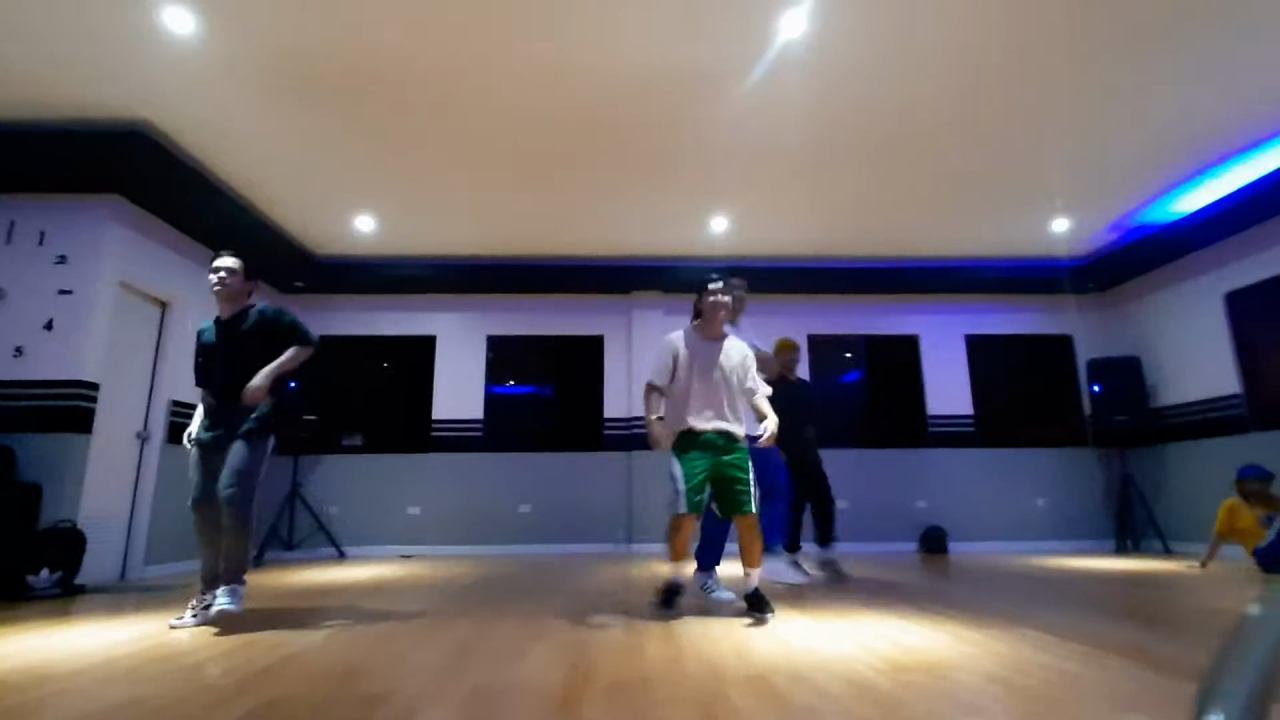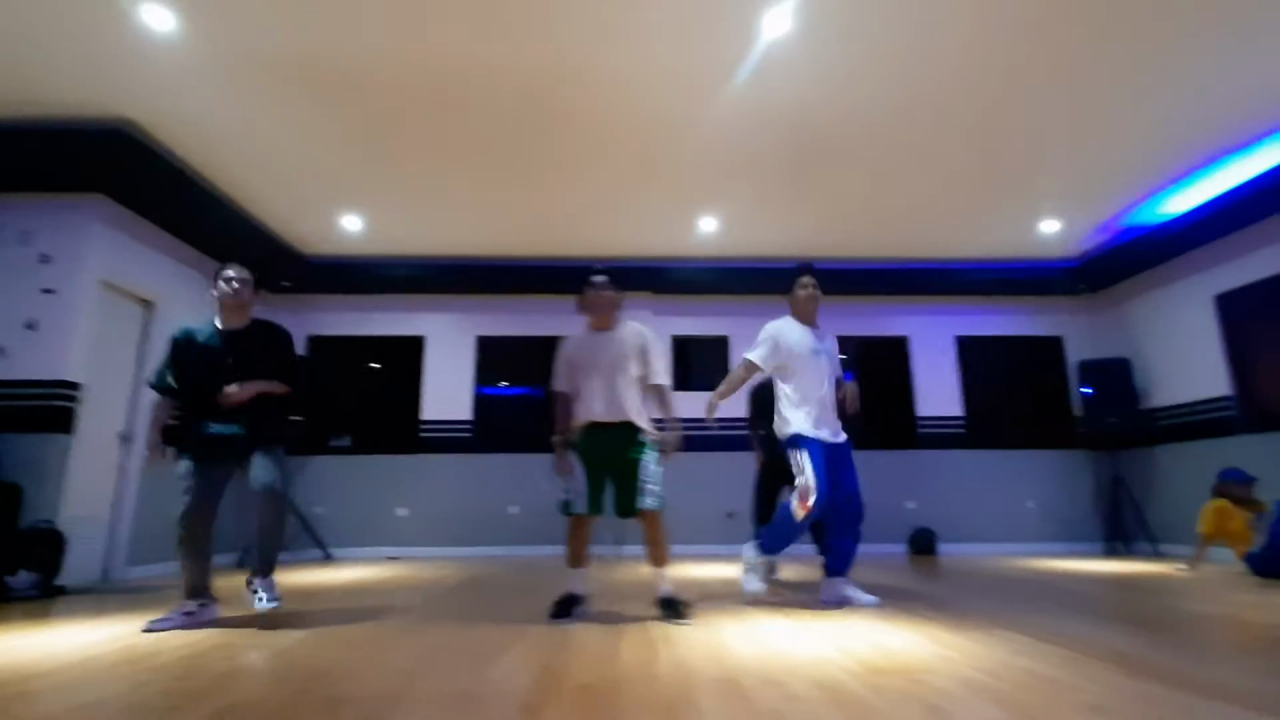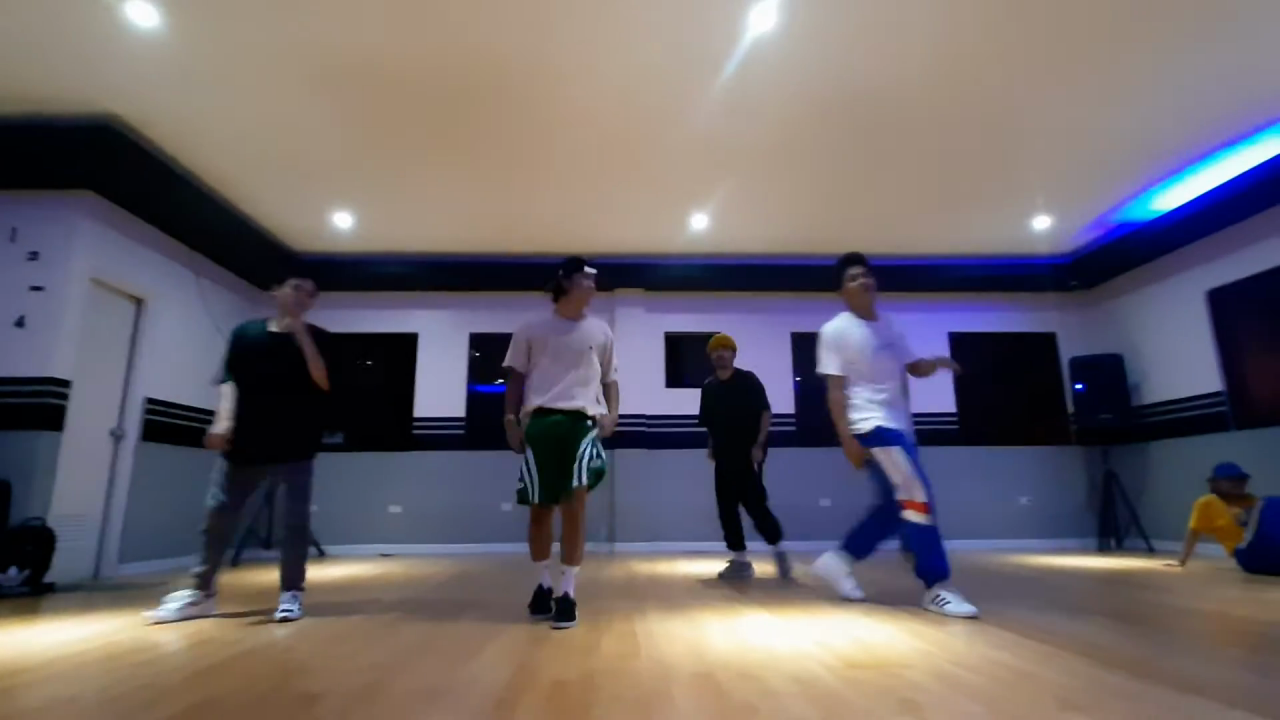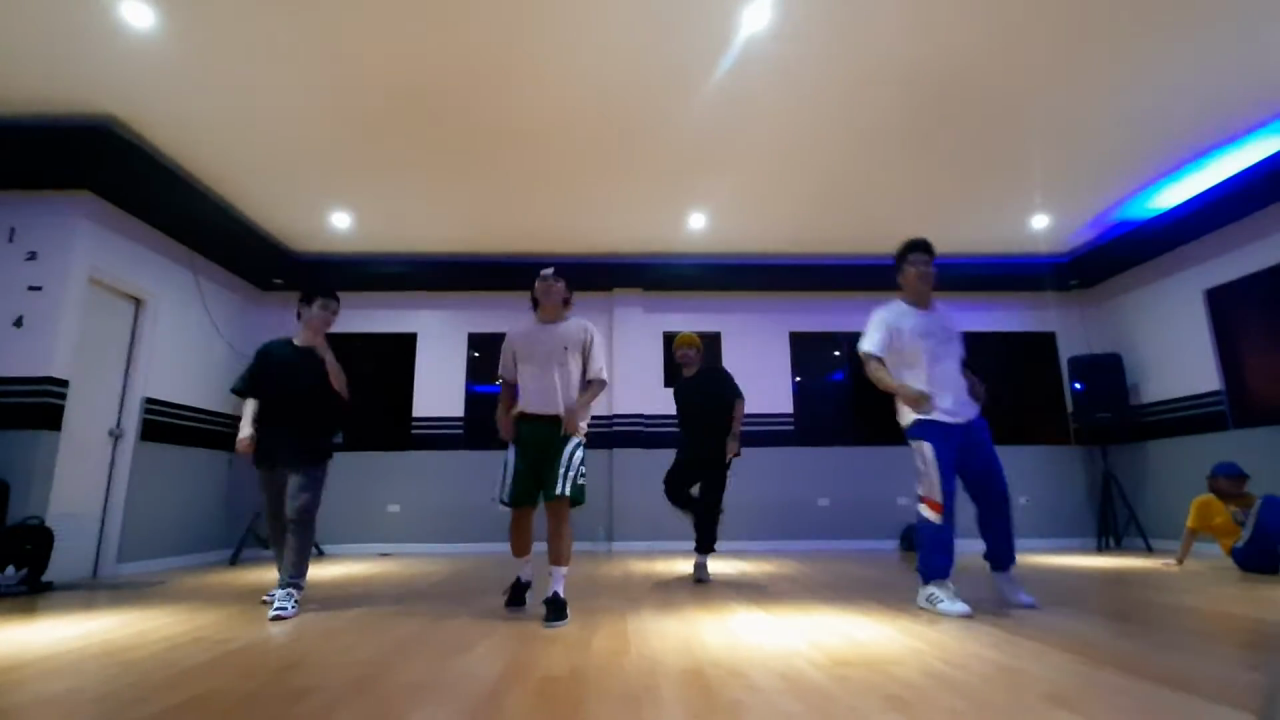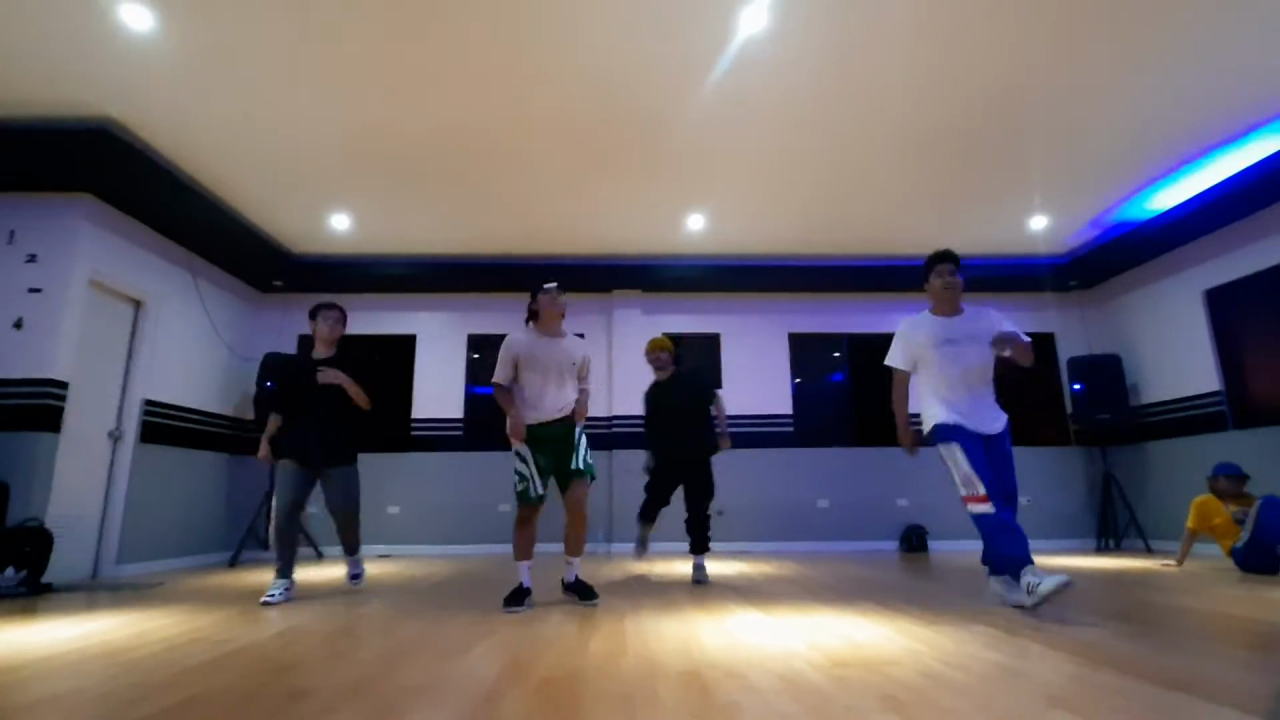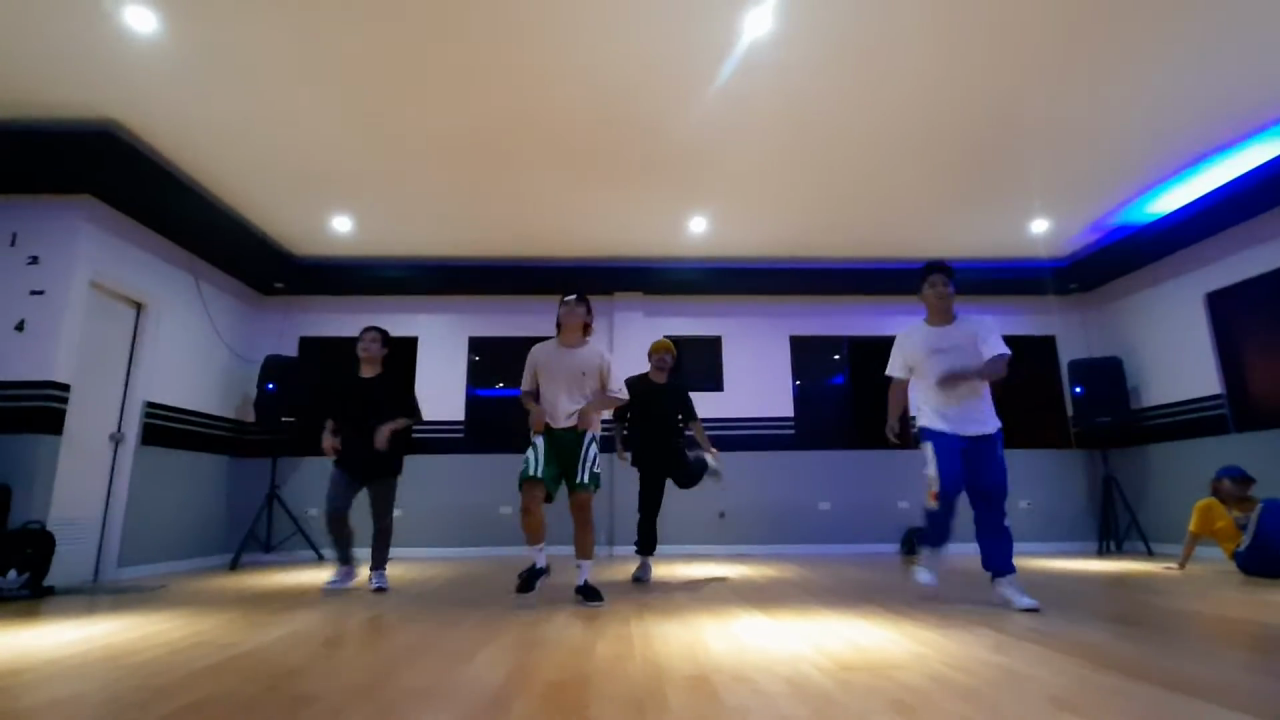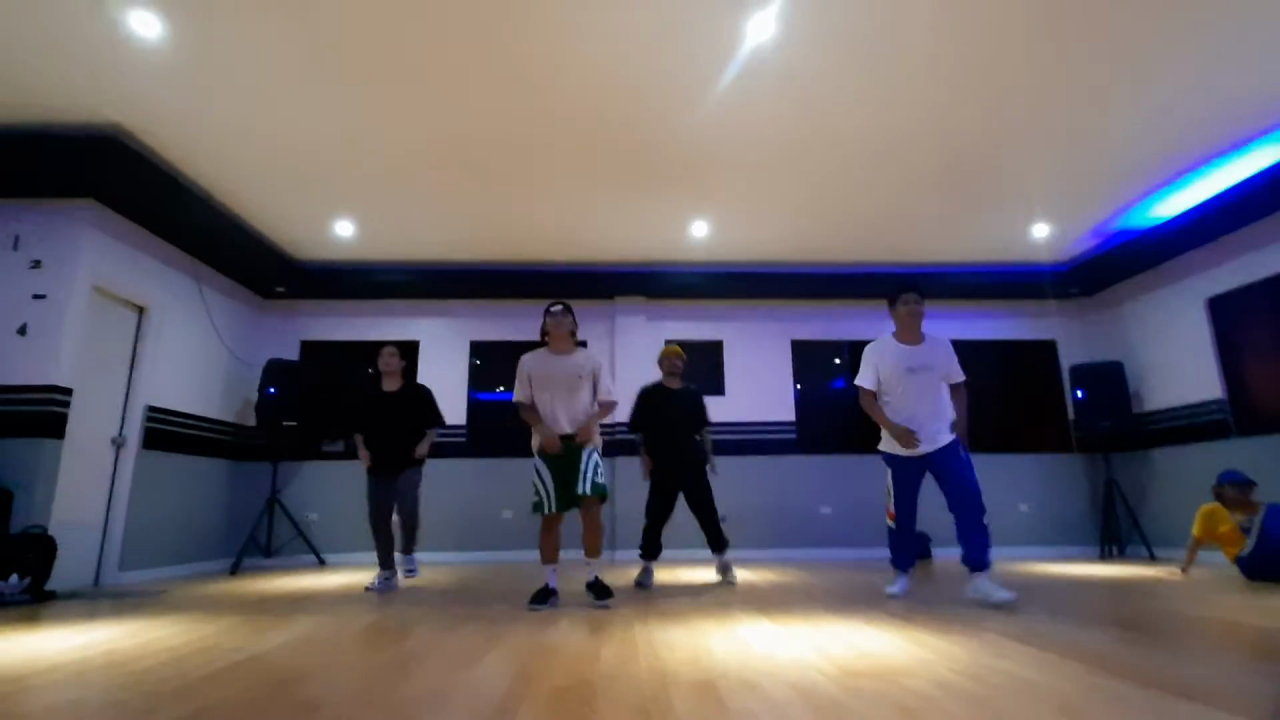
dt=0.4s
person 1, frame 1
left shoulder: (746, 331)
left elbow: (770, 366)
left wrist: (763, 360)
left hip: (752, 429)
left knee: (779, 484)
left ankle: (771, 557)
right ankle: (705, 572)
person 1, frame 2
left shoulder: (828, 337)
right shoulder: (778, 331)
right elbow: (748, 367)
left wrist: (849, 386)
right wrist: (719, 394)
left hip: (832, 432)
right hip: (800, 431)
left knee: (849, 506)
right knee: (813, 499)
left ankle: (836, 581)
right ankle: (758, 554)
person 1, frame 3
left shoulder: (888, 326)
right shoulder: (835, 331)
left elbow: (914, 367)
right elbow: (835, 389)
left wrist: (938, 363)
right wrist: (847, 438)
left hip: (898, 425)
right hip: (873, 427)
left knee: (893, 505)
right knee: (916, 499)
left ankle: (839, 560)
right ankle: (937, 587)
person 1, frame 4
left shoulder: (944, 316)
right shoulder: (887, 316)
right elbow: (872, 364)
left wrist: (972, 381)
right wrist: (902, 390)
left hip: (967, 416)
right hip: (927, 419)
left knee: (994, 492)
right knee: (937, 498)
left ankle: (1002, 574)
right ankle: (933, 585)
person 1, frame 5
left shoulder: (988, 320)
right shoulder: (911, 329)
left elbow: (1026, 357)
right elbow: (900, 380)
left wrist: (1014, 341)
right wrist: (902, 426)
left hip: (991, 421)
right hip: (948, 424)
left knee: (1004, 497)
right knee: (982, 493)
left ankle: (1002, 575)
right ankle: (1026, 573)
person 1, frame 6
left shoulder: (979, 328)
right shoulder: (907, 338)
left elbow: (1000, 367)
right elbow: (899, 385)
left wrist: (968, 373)
right wrist: (892, 421)
left hip: (983, 427)
right hip: (938, 427)
left knee: (992, 501)
right knee: (945, 486)
left ankle: (1003, 579)
right ankle: (928, 554)
person 1, frame 7
left shoulder: (941, 347)
right shoulder: (876, 351)
left elbow: (957, 387)
right elbow: (866, 398)
left wrist: (960, 422)
right wrist: (893, 429)
left hip: (944, 442)
right hip: (900, 446)
left knee: (969, 503)
right knee: (901, 515)
left ankle: (980, 577)
right ankle: (901, 574)
person 2, frame 1
left shoulder: (740, 350)
right shoulder: (675, 343)
left elbow: (756, 393)
right elbow: (654, 388)
left wrist: (770, 417)
right wrist: (653, 420)
left hip: (731, 440)
right hip: (690, 440)
left knee: (747, 517)
right knee: (684, 514)
left ankle: (753, 589)
right ankle: (676, 579)
person 2, frame 2
left shoulder: (639, 336)
right shoulder: (571, 346)
left elbow: (658, 384)
right elbow: (564, 396)
left wrist: (671, 426)
right wrist: (560, 442)
left hip: (634, 433)
right hip: (590, 434)
left knee: (649, 513)
right knee: (580, 516)
left ankle: (666, 593)
right ankle: (574, 593)
person 2, frame 3
left shoulder: (601, 332)
right shoulder: (532, 329)
left elbow: (609, 378)
right elbow: (515, 375)
left wrist: (611, 412)
right wrist: (511, 419)
left hip: (582, 422)
right hip: (540, 421)
left knee: (574, 505)
right knee: (540, 508)
left ankle: (567, 593)
right ankle: (544, 585)
person 2, frame 4
left shoulder: (584, 331)
right shoulder: (516, 337)
left elbow: (598, 379)
left wrist: (578, 406)
right wrist: (503, 413)
left hip: (565, 427)
right hip: (525, 426)
left knee: (559, 508)
right knee: (520, 510)
left ankle: (556, 593)
right ankle: (523, 577)
person 2, frame 5
left shoulder: (578, 347)
right shoulder: (516, 342)
right elbow: (500, 385)
left wrist: (583, 400)
right wrist: (513, 415)
left hip: (568, 428)
right hip: (530, 431)
left knee: (577, 504)
right knee: (528, 509)
left ankle: (572, 578)
right ankle: (524, 583)
person 2, frame 6
left shoulder: (598, 356)
right shoulder: (539, 352)
left elbow: (619, 395)
right elbow: (527, 391)
left wrist: (592, 407)
right wrist: (534, 408)
left hip: (582, 435)
right hip: (546, 433)
left knee: (582, 505)
right knee: (530, 497)
left ankle: (583, 581)
right ankle: (538, 563)
person 2, frame 7
left shoulder: (590, 360)
right shoulder: (529, 362)
left elbow: (609, 401)
right elbow: (523, 405)
left wrist: (592, 420)
right wrist: (541, 427)
left hip: (584, 443)
right hip: (548, 445)
left knee: (591, 508)
right knee: (551, 517)
left ankle: (593, 578)
right ankle: (550, 585)
person 3, frame 1
left shoulder: (266, 317)
right shoulder: (206, 334)
left elbow: (304, 345)
left wrist: (268, 374)
right wrist: (197, 420)
left hip: (252, 423)
right hip: (214, 427)
left knee: (234, 497)
right knee: (203, 505)
left ankle: (232, 583)
right ankle: (212, 591)
person 3, frame 2
left shoulder: (274, 336)
right shoulder: (189, 338)
left elbow: (289, 384)
right elbow: (168, 392)
left wrist: (256, 387)
right wrist: (154, 437)
left hip: (260, 438)
right hip: (204, 443)
left knee: (272, 492)
right knee: (191, 517)
left ankle: (262, 577)
right ankle: (198, 601)
person 3, frame 3
left shoulder: (316, 339)
right shoulder: (246, 334)
left elbow: (323, 382)
right elbow: (231, 379)
left wrist: (302, 335)
right wrist: (224, 418)
left hip: (294, 446)
right hip: (246, 442)
left knee: (295, 520)
right knee: (219, 513)
left ankle: (292, 592)
right ankle: (200, 592)
person 3, frame 4
left shoulder: (331, 356)
right shoulder: (271, 351)
left elbow: (342, 391)
right elbow: (251, 394)
left wrist: (324, 352)
right wrist: (246, 425)
left hip: (310, 451)
right hip: (270, 447)
left knee: (299, 514)
right knee: (275, 518)
left ankle: (290, 589)
right ankle: (285, 579)
person 3, frame 5
left shoulder: (349, 366)
right shoulder: (295, 366)
left elbow: (365, 404)
right elbow: (280, 408)
left wrist: (343, 380)
right wrist: (266, 439)
left hip: (337, 453)
right hip: (296, 451)
left knee: (345, 511)
right knee: (285, 511)
left ankle: (353, 558)
right ankle: (283, 579)
person 3, frame 6
left shoulder: (395, 384)
right shoulder: (346, 385)
left elbow: (409, 417)
right elbow: (333, 416)
left wrist: (390, 427)
right wrist: (328, 434)
left hip: (384, 462)
right hip: (348, 460)
left knee: (381, 519)
right knee: (334, 511)
left ankle: (378, 571)
right ankle: (345, 566)
person 3, frame 7
left shoulder: (418, 393)
right shoulder: (370, 398)
left elbow: (434, 424)
right elbow: (359, 430)
left wrist: (425, 443)
right wrist: (361, 449)
left hip: (408, 463)
right hip: (378, 466)
left knee: (408, 509)
right knee: (377, 518)
left ankle: (408, 554)
right ankle: (386, 572)
person 4, frame 1
left shoulder: (804, 386)
right shoulder: (771, 385)
left wrist: (812, 447)
left hip: (807, 454)
right hip: (785, 456)
left knee: (824, 502)
right knee: (795, 506)
left ankle: (827, 557)
right ankle: (792, 559)
person 4, frame 2
right shoulder: (761, 390)
right elbow: (754, 426)
right wrist: (759, 451)
right hip: (772, 458)
right knee: (764, 509)
right ankle: (767, 561)
person 4, frame 3
left shoulder: (747, 380)
right shoulder: (708, 387)
left elbow: (765, 412)
left wrist: (759, 444)
right wrist: (711, 446)
left hip: (745, 454)
right hip: (723, 456)
left knee: (754, 502)
right knee: (726, 508)
left ankle: (778, 549)
right ankle: (740, 561)
person 4, frame 4
left shoulder: (716, 375)
right shoulder: (680, 388)
left elbow: (738, 401)
left wrist: (734, 436)
right wrist: (684, 448)
left hip: (717, 450)
right hip: (692, 450)
left knee: (709, 504)
right knee: (673, 488)
left ankle: (701, 559)
person 4, frame 5
left shoulder: (690, 379)
right shoulder: (652, 393)
left elbow: (714, 400)
right elbow: (651, 428)
left wrist: (723, 432)
right wrist: (650, 456)
left hip: (697, 453)
right hip: (668, 456)
left knee: (698, 508)
right knee: (654, 497)
left ankle: (698, 561)
right ankle: (644, 529)
person 4, frame 6
left shoulder: (677, 391)
right shoulder: (632, 385)
left elbow: (692, 422)
right elbow: (619, 418)
left wrist: (708, 448)
right wrist: (620, 443)
left hip: (673, 449)
right hip: (646, 455)
left knee: (688, 477)
right knee: (648, 508)
left ankle: (706, 462)
right ankle: (644, 561)
person 4, frame 7
left shoulder: (693, 394)
right shoulder: (649, 394)
left elbow: (703, 428)
right elbow: (639, 430)
left wrist: (709, 456)
right wrist: (645, 457)
left hip: (692, 463)
right hip: (663, 465)
left knee: (706, 511)
right knee: (656, 515)
left ankle: (722, 560)
right ankle: (647, 566)
